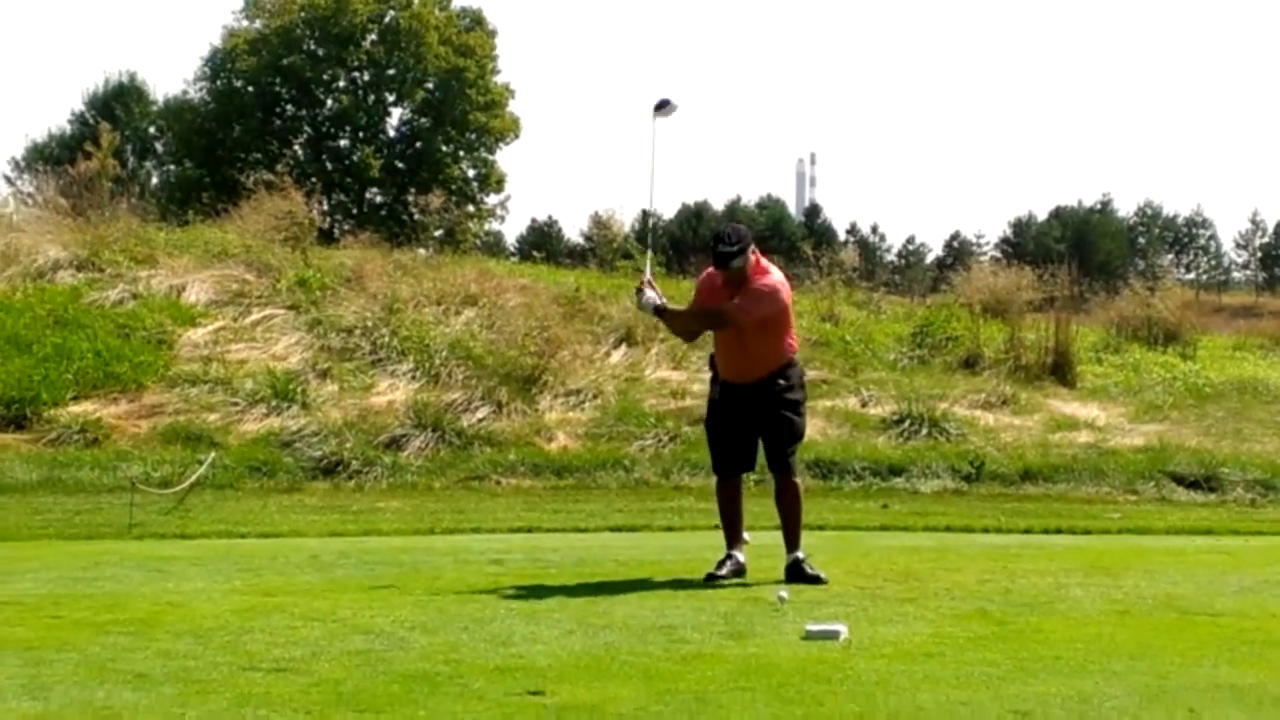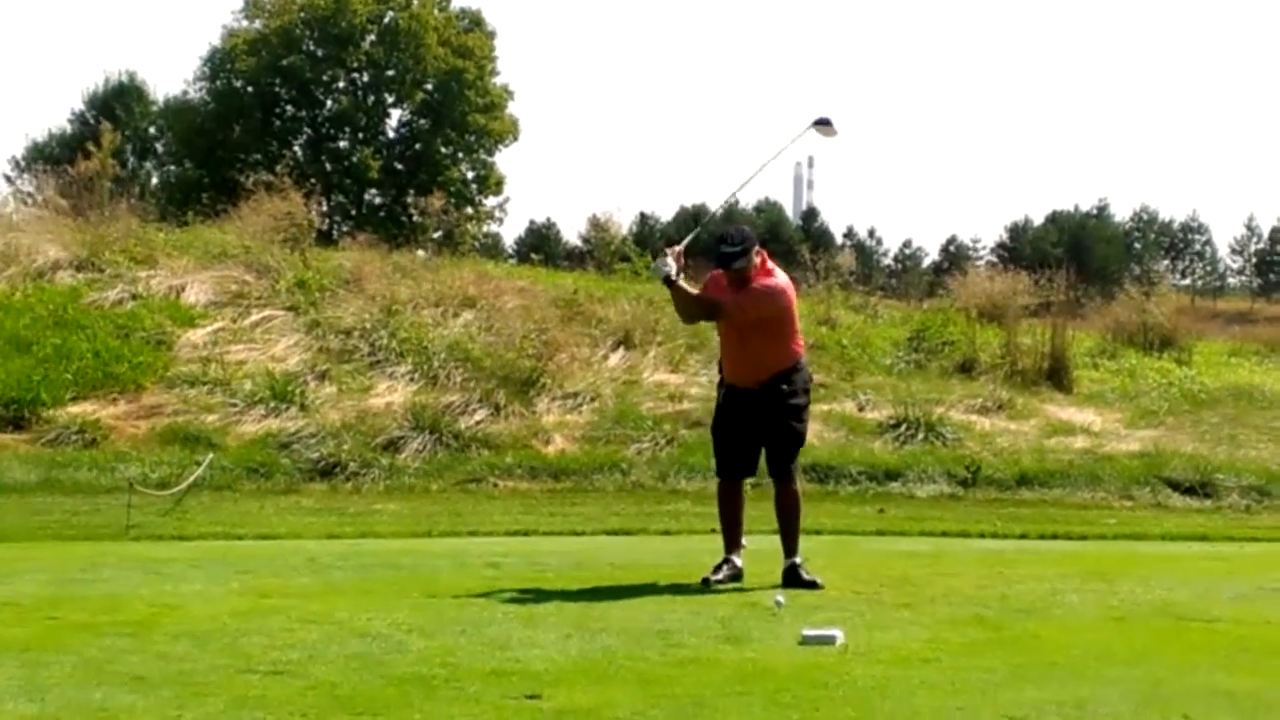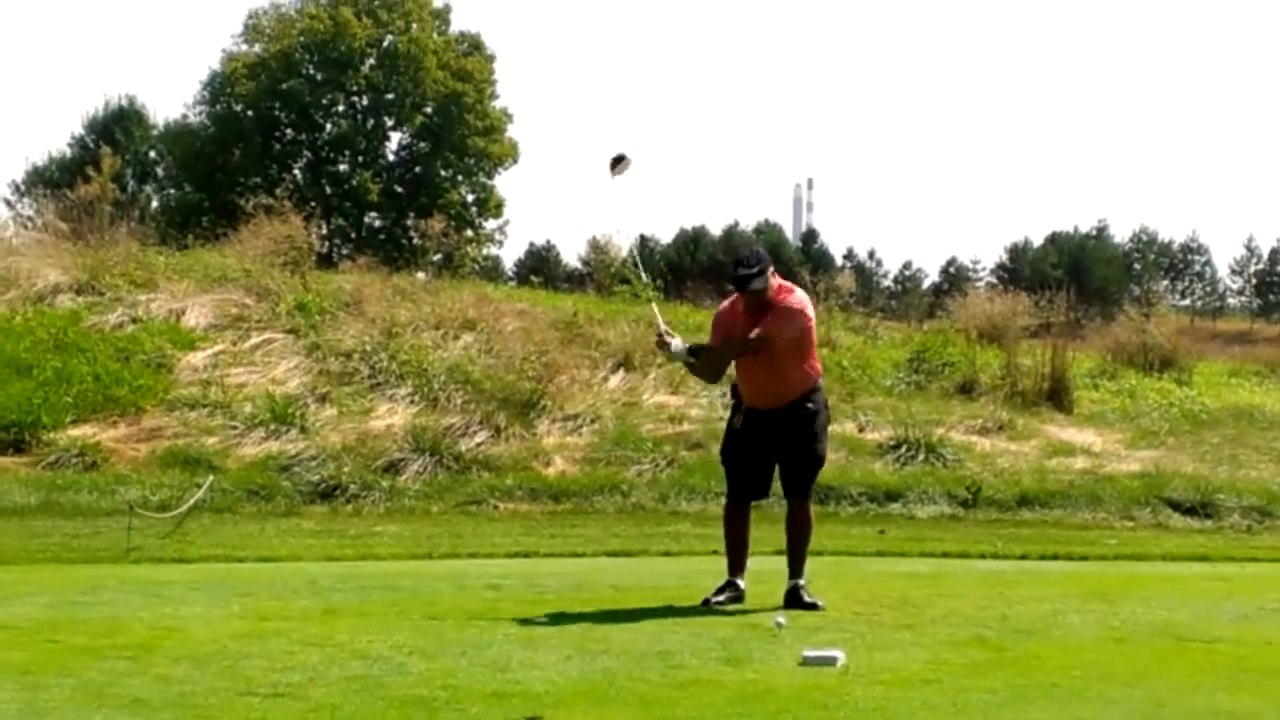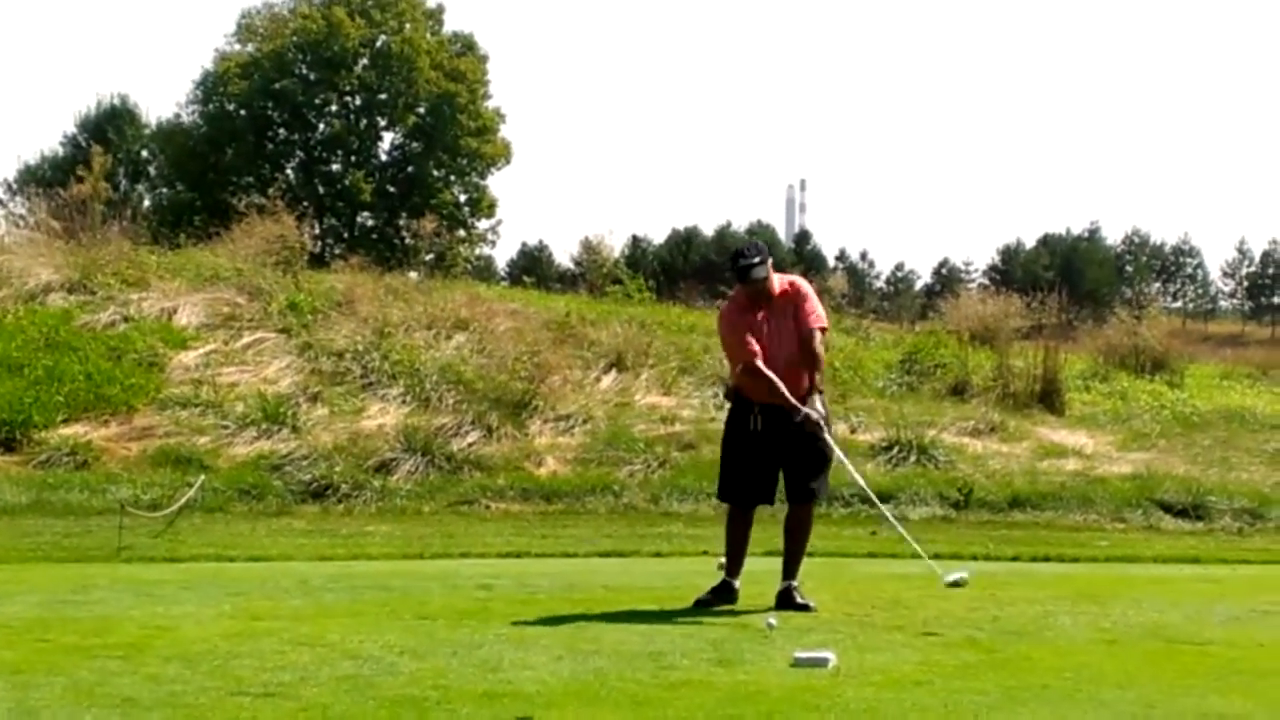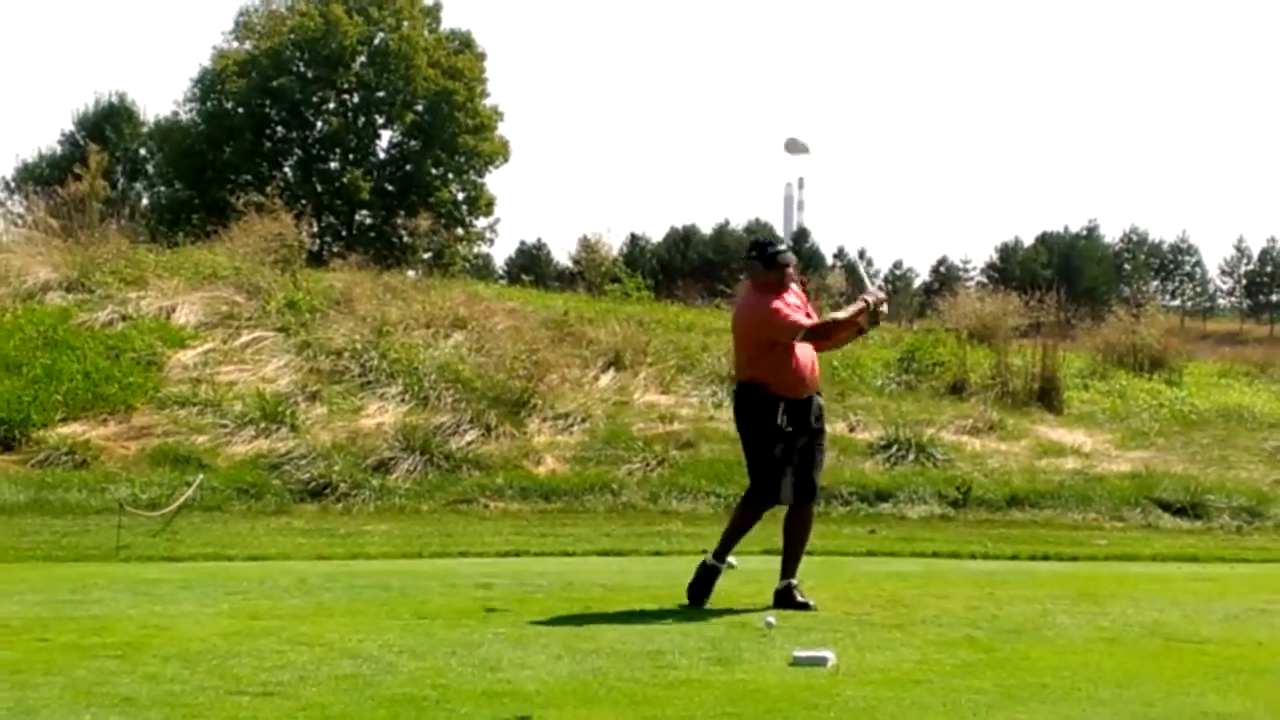
dt=0.2s
person 1, frame 1
left shoulder: (770, 286)
right shoulder: (709, 281)
left elbow: (714, 321)
right elbow: (689, 331)
left wrist: (658, 306)
right wrist: (659, 303)
left hip: (776, 383)
right hip: (729, 384)
left knee: (784, 468)
right knee: (727, 471)
left ankle: (795, 558)
right ankle: (734, 554)
person 1, frame 2
left shoulder: (775, 287)
right shoulder: (719, 280)
left elbow: (709, 311)
right elbow: (691, 313)
left wrist: (673, 280)
right wrist: (675, 278)
left hip: (783, 387)
right hip: (736, 388)
left knee: (784, 474)
right knee: (729, 474)
left ankle: (792, 563)
right ankle: (732, 559)
person 1, frame 3
left shoulder: (795, 305)
right shoulder: (728, 313)
left elbow: (748, 349)
right elbow: (711, 372)
left wrist: (686, 349)
right wrist: (684, 353)
left hip: (802, 408)
right hip: (751, 412)
left knee: (799, 497)
right knee: (739, 498)
left ankle: (796, 584)
right ankle: (734, 581)
person 1, frame 4
left shoulder: (797, 290)
right shoulder: (733, 314)
left elbow: (814, 345)
right elbow: (755, 369)
left wrist: (814, 396)
right wrist: (795, 405)
left hip: (806, 407)
right hip: (753, 411)
left knee: (803, 500)
right knee: (742, 499)
left ankle: (789, 586)
right ankle: (730, 581)
person 1, frame 5
left shoulder: (790, 291)
right shoulder: (757, 305)
left elbow: (822, 339)
right elbow: (815, 332)
left wrist: (861, 322)
right wrist: (861, 307)
left hip: (802, 405)
right hip: (765, 407)
left knee: (804, 499)
right knee: (766, 492)
left ankle: (787, 585)
right ankle: (714, 562)
